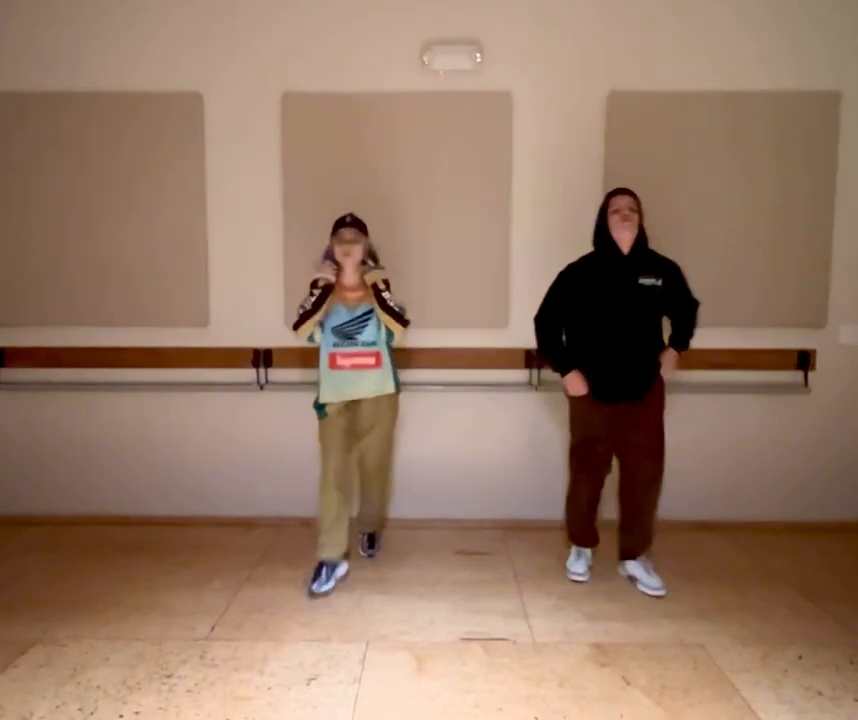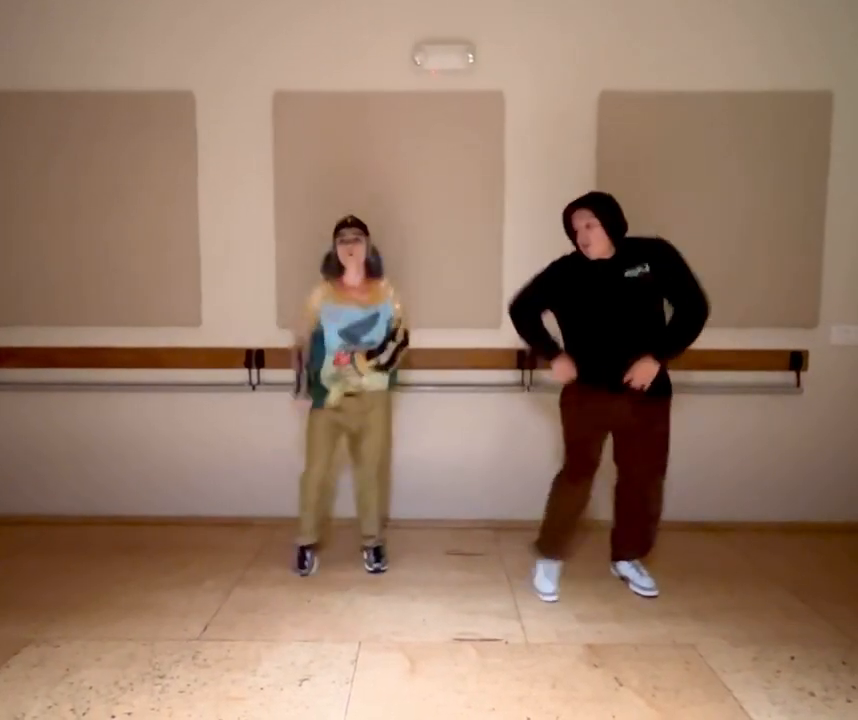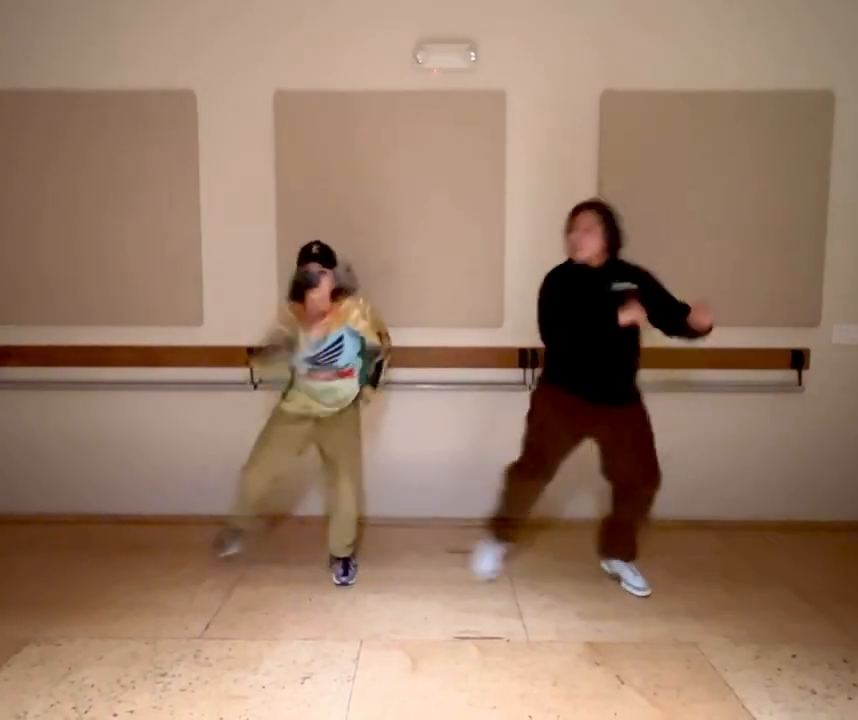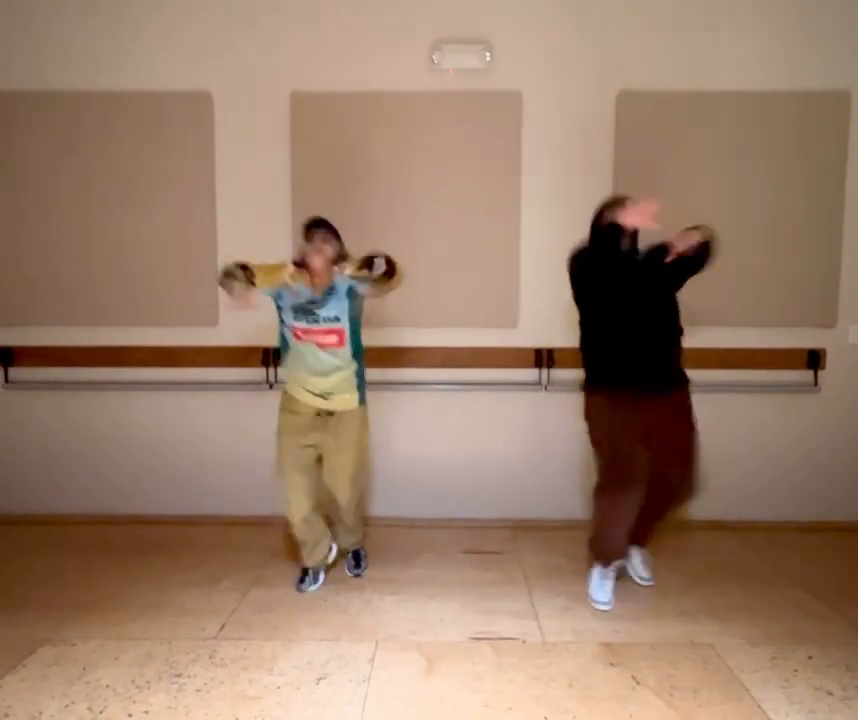
dt=1s
person 1, frame 1
left shoulder: (663, 270)
right shoulder: (581, 273)
left elbow: (686, 309)
right elbow: (547, 323)
left wrist: (676, 347)
right wrist: (566, 370)
left hip: (645, 391)
right hip: (592, 392)
left knee: (644, 474)
right knee: (587, 472)
left ankle: (634, 556)
right ankle: (582, 546)
person 1, frame 2
left shoulder: (657, 256)
right shoulder: (567, 272)
left elbow: (694, 310)
right elbow: (522, 309)
left wrist: (659, 356)
right wrist: (553, 355)
left hip: (645, 390)
right hip: (588, 391)
left knee: (644, 479)
right knee: (577, 471)
left ankle: (629, 557)
right ankle: (549, 557)
person 1, frame 3
left shoulder: (636, 280)
right shoulder: (560, 280)
left elbow: (672, 316)
right elbow: (554, 334)
left wrist: (696, 321)
right wrist: (616, 316)
left hip: (619, 400)
right hip: (563, 395)
left knee: (641, 479)
right knee: (533, 468)
left ankle: (619, 555)
right ankle: (497, 538)
person 1, frame 4
left shoulder: (660, 262)
right shoulder: (589, 264)
left elbow: (695, 254)
right elbow: (595, 256)
left wrist: (694, 239)
right wrist: (618, 223)
left hip: (667, 390)
right hip: (613, 394)
left knee: (676, 481)
right knee: (621, 479)
left ankle: (633, 543)
right ankle: (603, 565)
person 2, frame 1
left shoulder: (379, 289)
right shoulder: (323, 292)
left elbow: (399, 328)
right elbow: (302, 329)
left wrist: (380, 287)
right wrist: (321, 286)
left hip: (378, 395)
right hip: (335, 397)
left knee: (374, 469)
right knee: (333, 473)
left ankle: (370, 528)
right ankle: (331, 557)
person 2, frame 2
left shoulder: (385, 292)
right shoulder: (323, 293)
left elbow: (400, 340)
right elbow: (305, 342)
left wrist: (366, 362)
right wrist: (305, 384)
left hip: (372, 392)
right hip: (330, 394)
left knee: (373, 468)
right knee: (317, 468)
left ankle: (373, 542)
right ankle: (306, 541)
person 2, frame 3
left shoulder: (354, 309)
right shoulder: (290, 316)
left elbow: (381, 344)
right elbow: (263, 358)
left wrist: (371, 383)
right wrist: (280, 347)
left hip: (340, 410)
right hip: (297, 407)
left knee: (346, 483)
right knee: (256, 472)
left ankle: (342, 553)
right ankle: (238, 527)
person 2, frame 4
left shoulder: (349, 278)
right shoulder: (286, 278)
left elbow: (386, 274)
right elbow: (237, 275)
left wrist: (377, 268)
right wrist: (237, 282)
left hip: (344, 406)
right hip: (297, 405)
left knee: (345, 490)
right knee: (297, 497)
left ankle: (352, 546)
right ankle: (318, 553)
